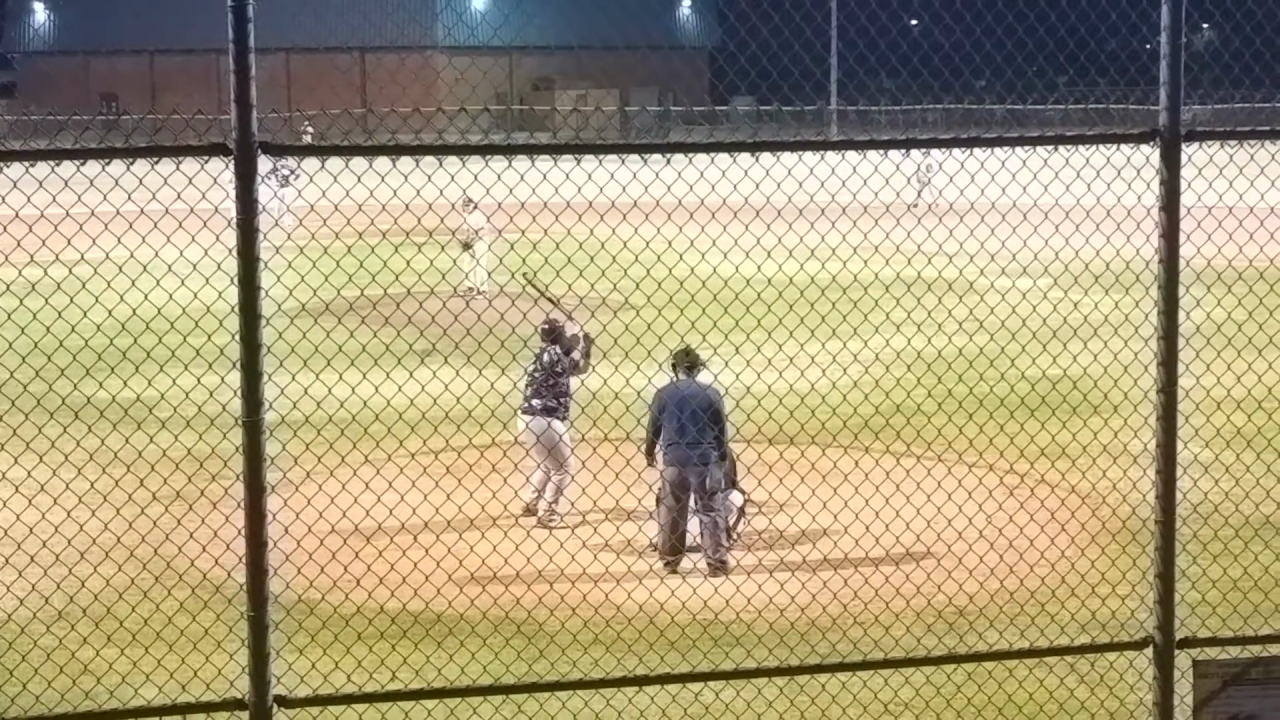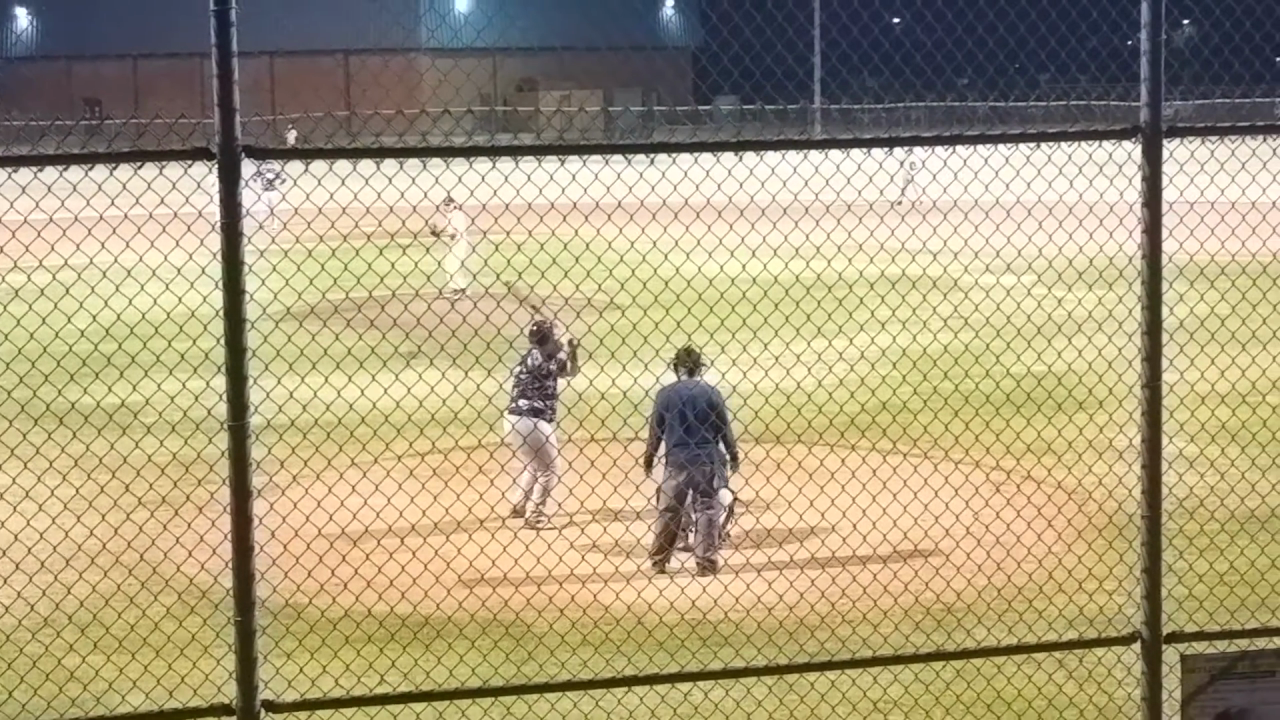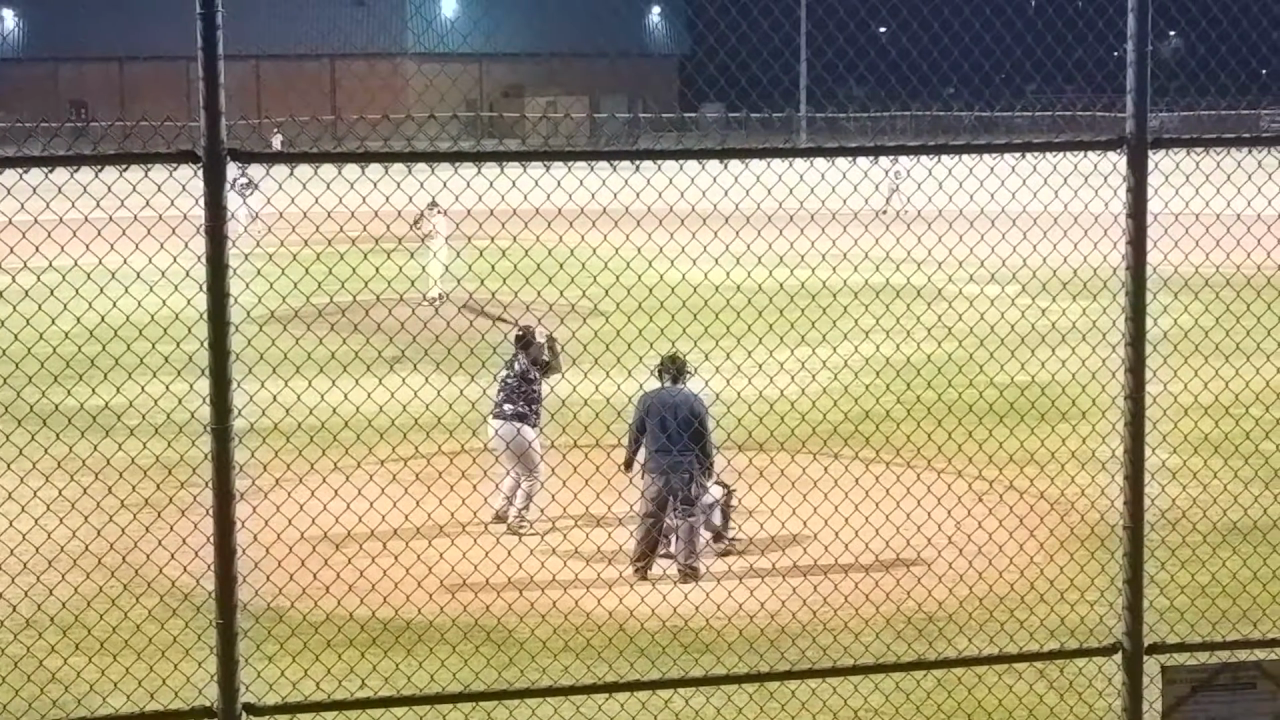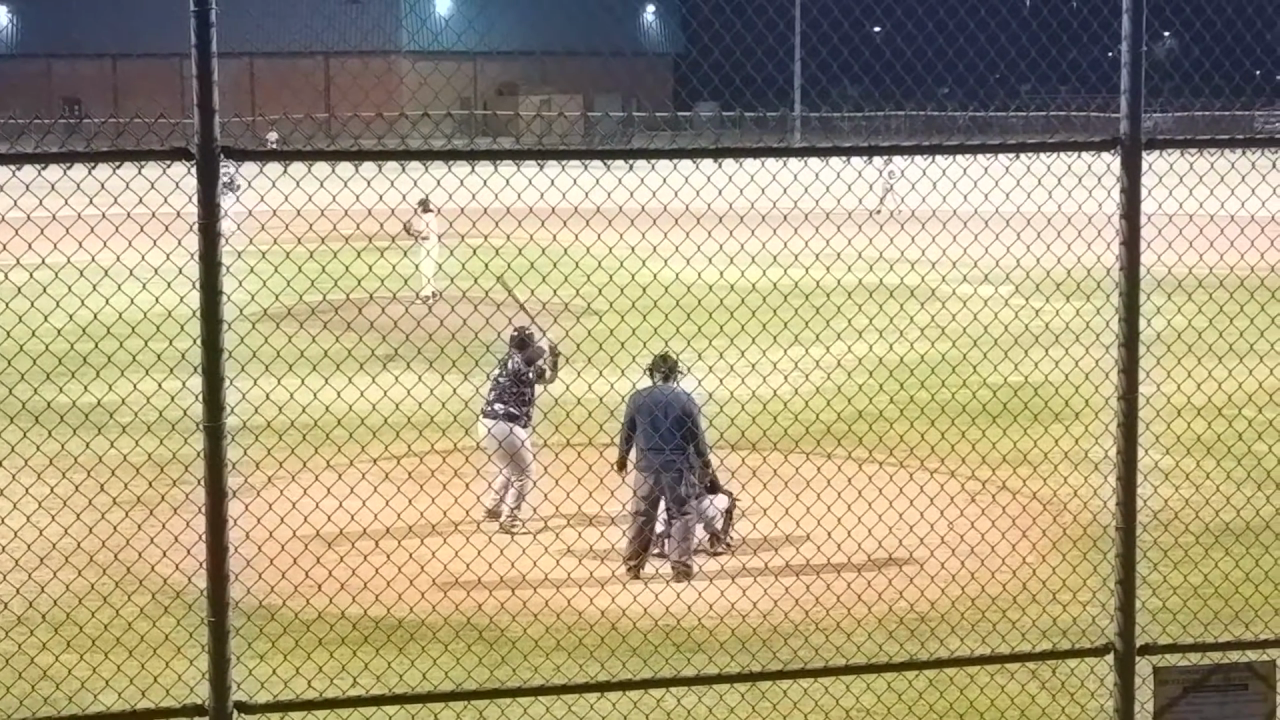
dt=0.5s
person 1, frame 1
left shoulder: (664, 394)
right shoulder: (711, 393)
left elbow: (653, 430)
right elbow: (721, 432)
left wrist: (649, 453)
right wrist: (722, 459)
left hip: (674, 461)
right hip: (706, 461)
left knee: (672, 513)
right knee: (712, 513)
left ankle: (670, 561)
right ankle: (716, 563)
person 1, frame 2
left shoulder: (665, 394)
right shoulder: (711, 393)
left elbow: (656, 430)
right elbow: (725, 429)
left wrist: (648, 457)
right wrist: (733, 455)
left hip: (676, 461)
right hip: (707, 461)
left knee: (668, 512)
right knee: (707, 512)
left ankle: (658, 560)
right ankle: (706, 562)
person 1, frame 3
left shoulder: (647, 399)
right shoulder: (694, 401)
left elbow: (635, 434)
right elbow: (705, 438)
left wrist: (629, 458)
right wrist: (709, 465)
left hip: (656, 468)
right hip: (687, 468)
left knee: (649, 518)
right knee: (687, 519)
left ankle: (640, 567)
right ankle: (687, 570)
person 1, frame 4
left shoulder: (638, 398)
right shoulder: (686, 400)
left elbow: (627, 432)
right elbow: (697, 438)
left wrist: (622, 457)
right wrist: (706, 465)
left hip: (647, 467)
right hip: (678, 467)
left knee: (641, 518)
right knee: (682, 518)
left ankle: (633, 565)
right ankle: (681, 568)
person 2, frame 1
left shoulder: (559, 358)
right shoulder: (548, 355)
left elbow: (581, 368)
right elbow: (569, 346)
left wrist: (587, 347)
right wrist: (577, 333)
left hip: (535, 420)
right hip: (543, 420)
left knee: (547, 464)
right knee: (562, 467)
left ankle: (531, 504)
right ankle: (548, 514)
person 2, frame 2
left shoulder: (549, 360)
right shoulder: (533, 357)
left elbow: (570, 371)
right elbow: (550, 352)
left wrist: (572, 352)
right wrist: (563, 343)
left hip: (520, 421)
right hip: (530, 421)
left knee: (534, 466)
right knee: (549, 469)
left ankle: (519, 507)
right ankle: (535, 516)
person 2, frame 3
left shoulder: (530, 363)
right shoulder: (519, 362)
left elbow: (555, 368)
right elbow: (535, 356)
left wrist: (552, 347)
right wrist: (541, 339)
left hip: (504, 426)
right hip: (514, 426)
left knee: (516, 471)
right knee: (532, 474)
left ankle: (501, 511)
right ankle: (517, 521)
person 2, frame 4
left shoulder: (526, 366)
right shoulder: (513, 361)
left elbow: (547, 378)
right elbow: (531, 358)
left wrist: (553, 360)
right wrist: (543, 349)
left hip: (493, 425)
right hip: (504, 425)
left knee: (508, 469)
right knee: (524, 473)
left ankle: (493, 507)
right ankle: (509, 520)
